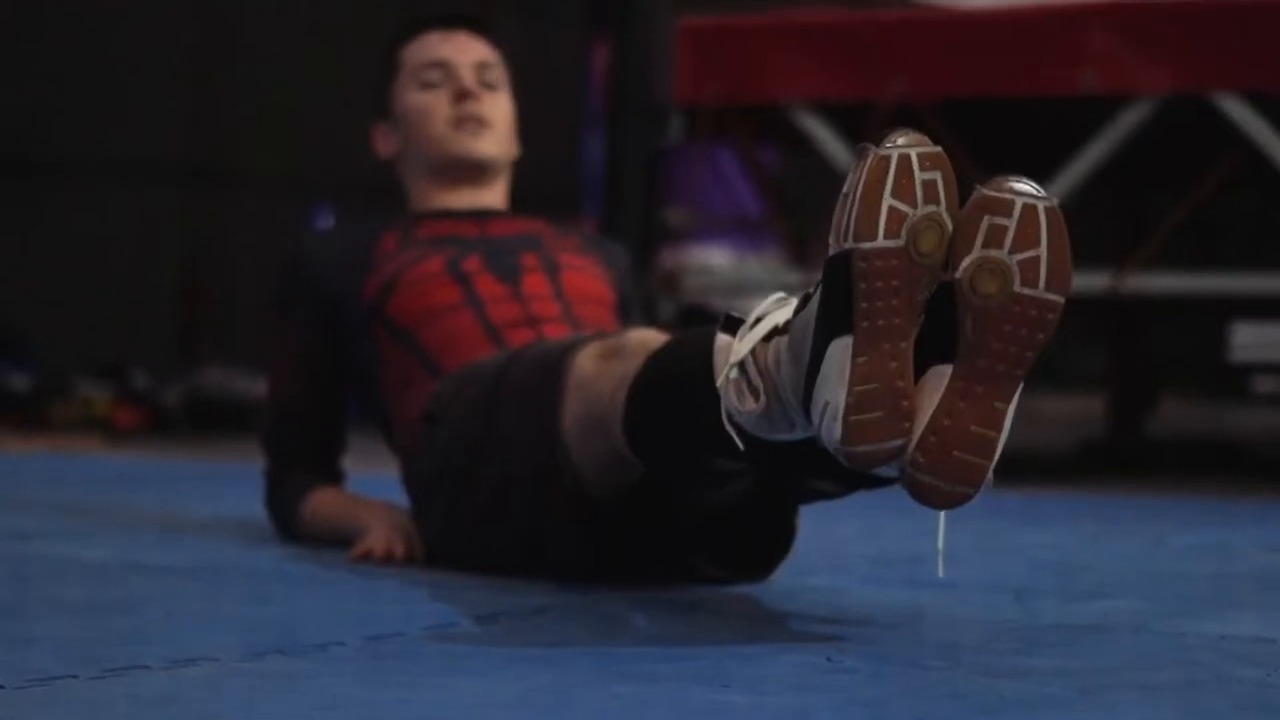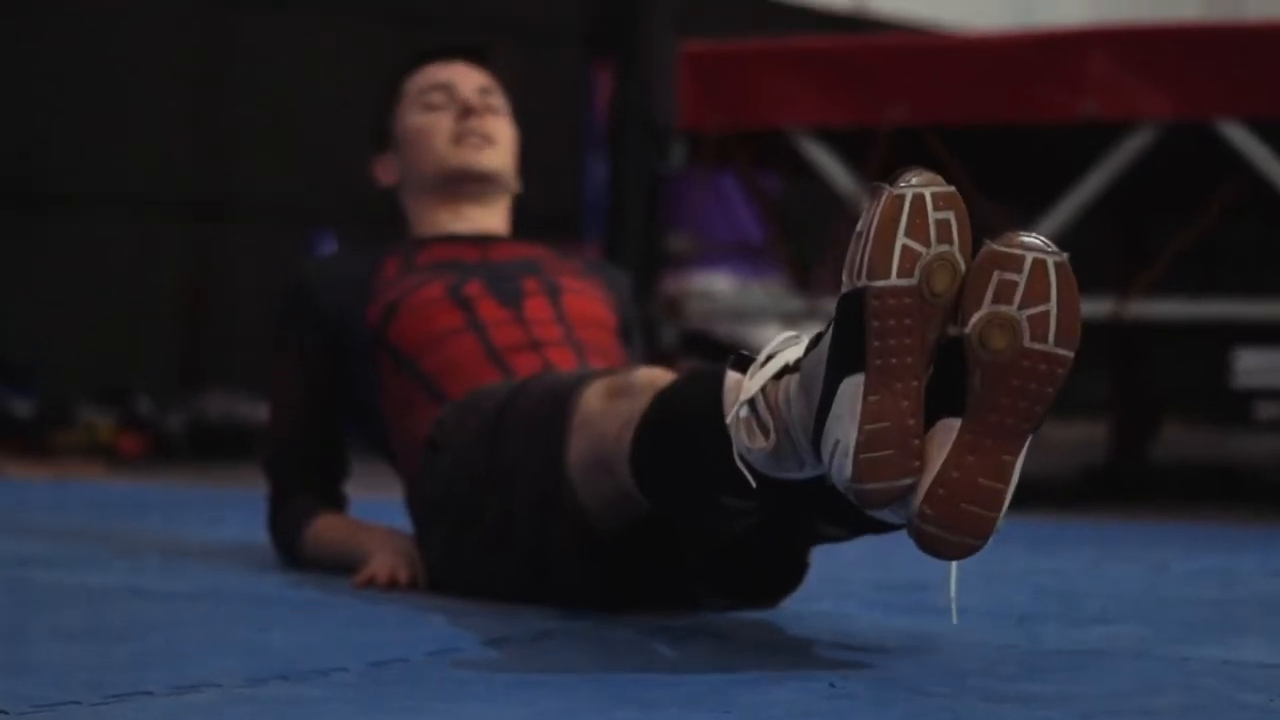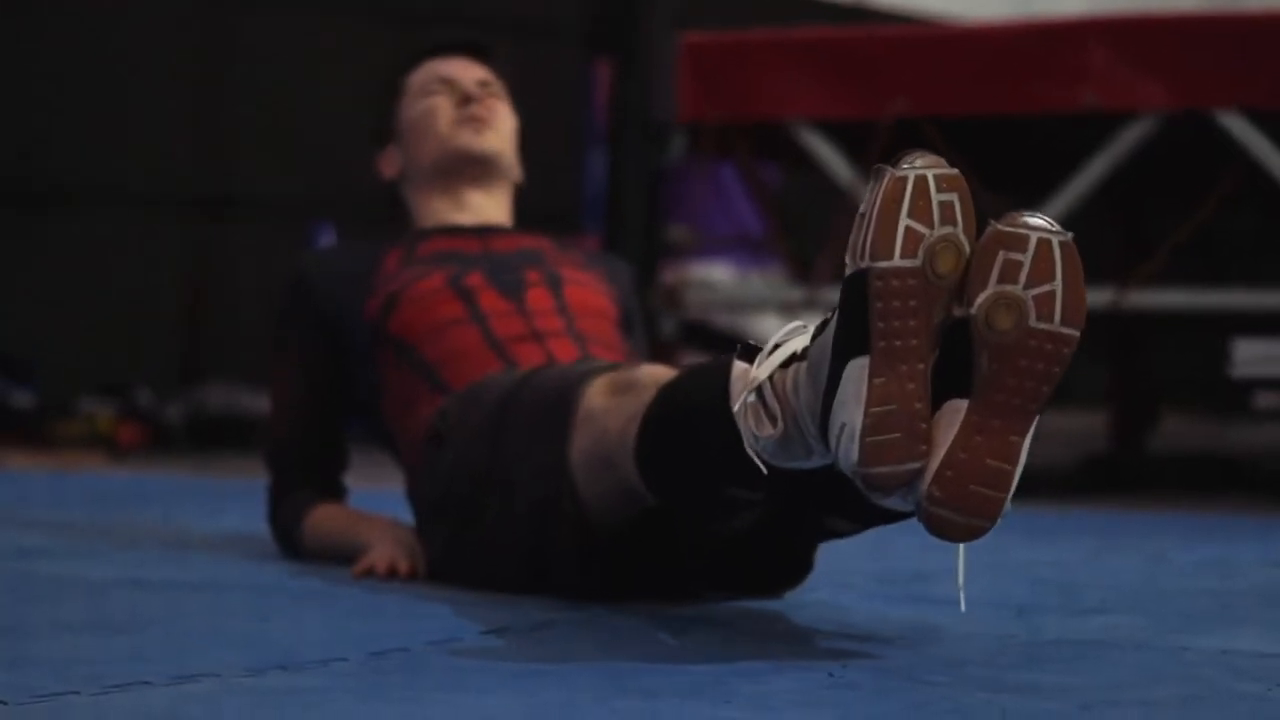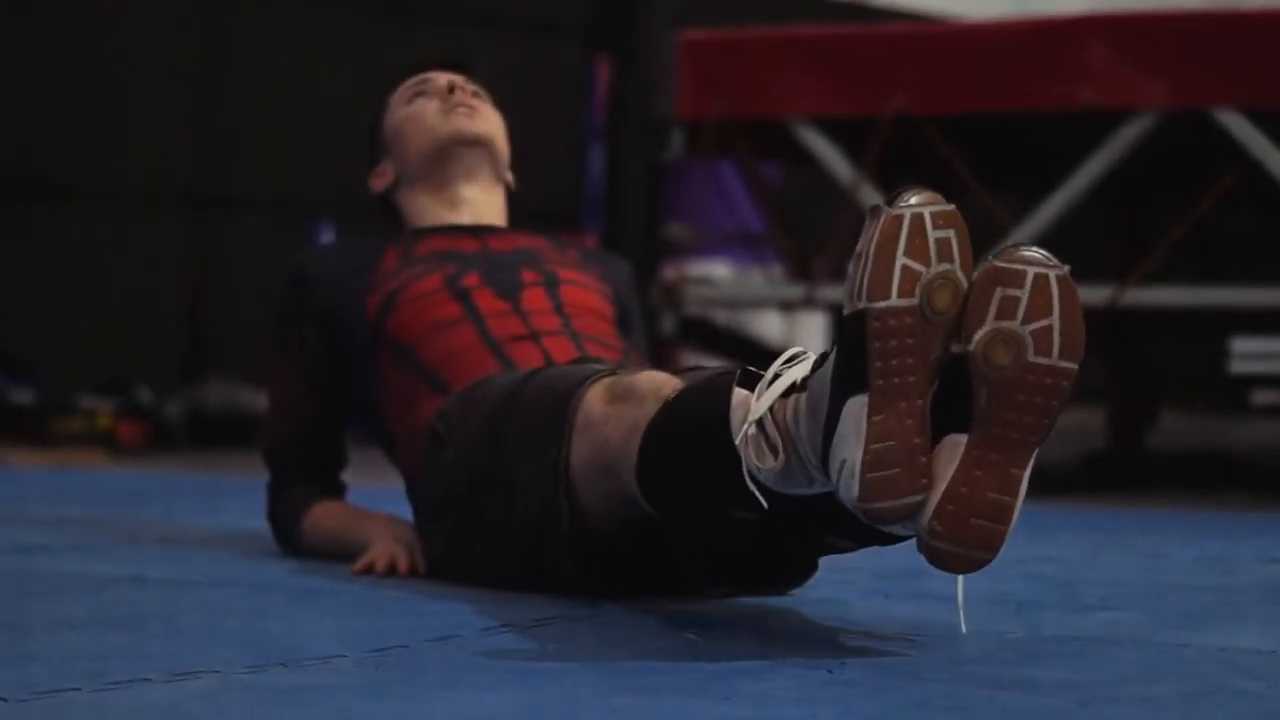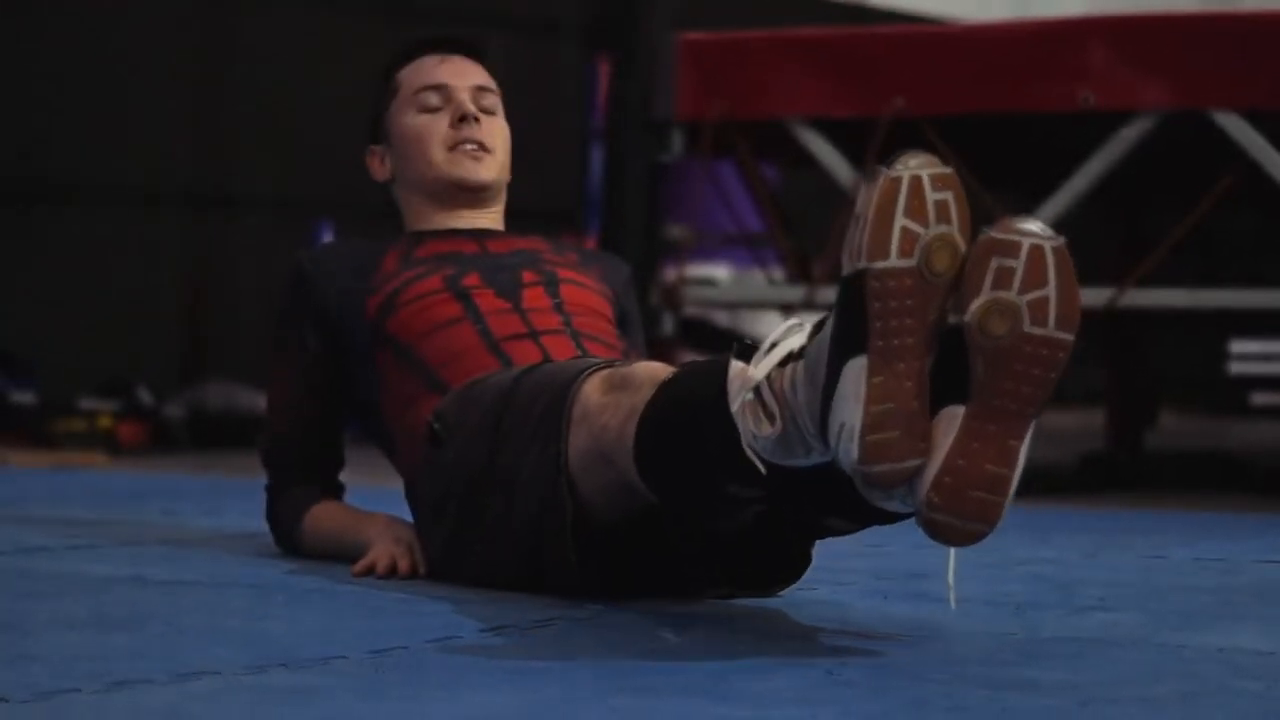
dt=1s
person 1, frame 1
left shoulder: (598, 256)
right shoulder: (341, 262)
left elbow: (651, 386)
right elbow: (294, 479)
right wrist: (375, 517)
left hip: (650, 500)
right hip: (485, 460)
left knee: (767, 365)
right knee: (632, 358)
left ankle: (919, 411)
right ankle: (829, 377)
person 1, frame 2
left shoulder: (598, 280)
right shoulder: (342, 286)
right elbow: (296, 502)
right wrist: (379, 541)
left hip: (652, 527)
right hip: (490, 478)
left knee: (773, 411)
right knee: (639, 396)
left ankle: (933, 450)
right ankle: (843, 422)
person 1, frame 3
left shoulder: (599, 273)
right shoulder: (343, 282)
right elbow: (296, 495)
right wrist: (377, 532)
left hip: (650, 520)
right hip: (492, 472)
right knee: (636, 397)
left ankle: (939, 450)
right ankle: (839, 403)
person 1, frame 4
left shoulder: (598, 269)
right shoulder: (341, 277)
right elbow: (296, 491)
right wrist: (377, 528)
left hip: (647, 523)
right knee: (636, 402)
left ankle: (931, 462)
right ankle: (842, 431)
person 1, frame 5
left shoulder: (598, 271)
right shoulder: (339, 278)
right elbow: (294, 493)
right wrist: (376, 530)
left hip: (648, 519)
right knee: (630, 394)
left ankle: (935, 440)
right ankle: (842, 400)
